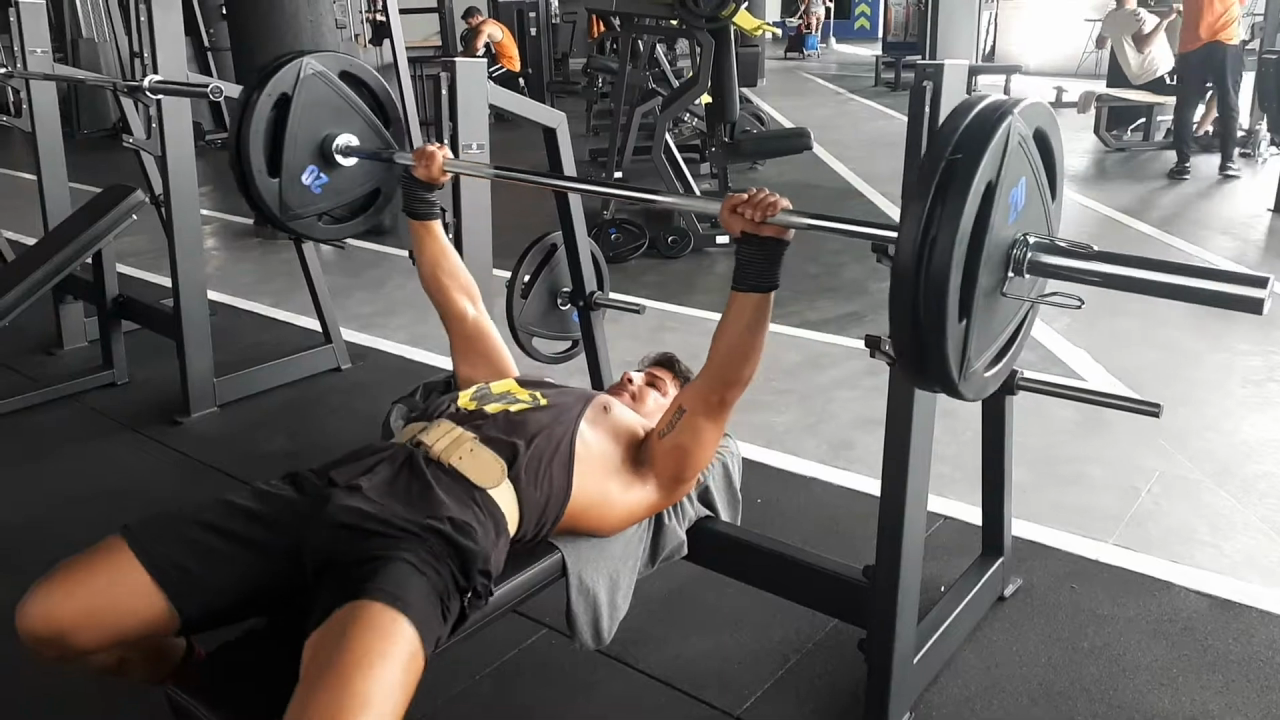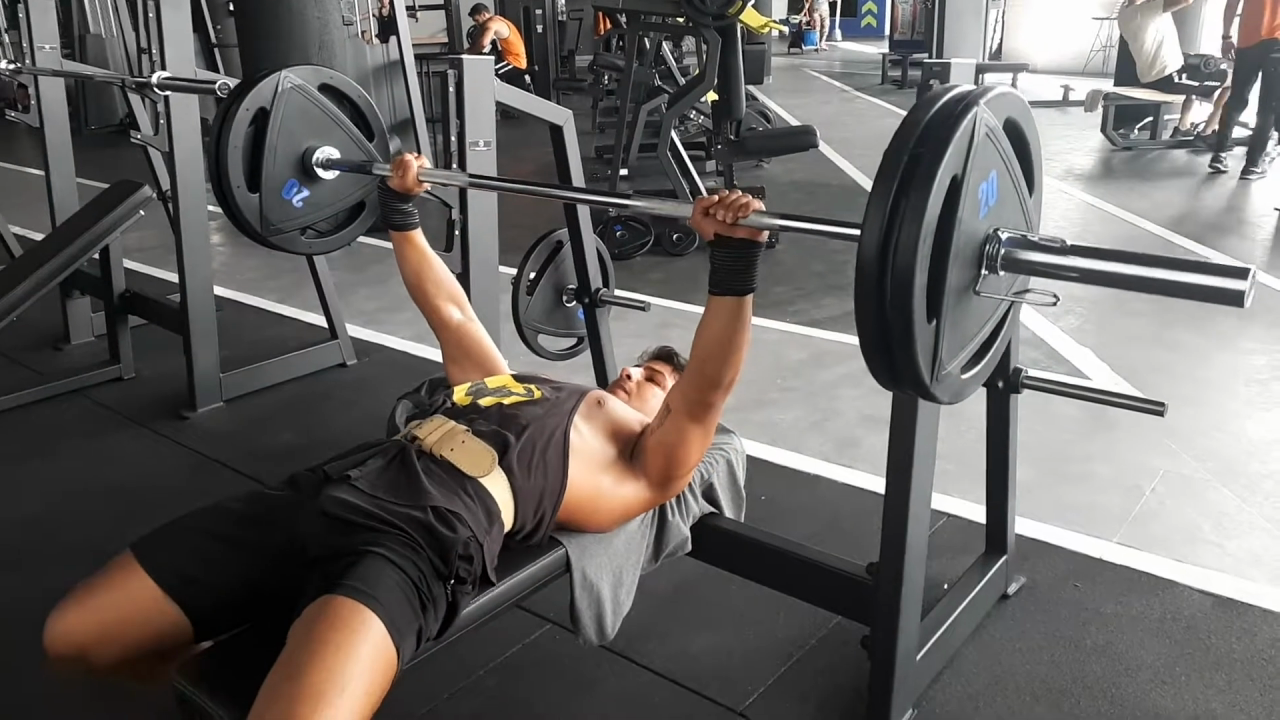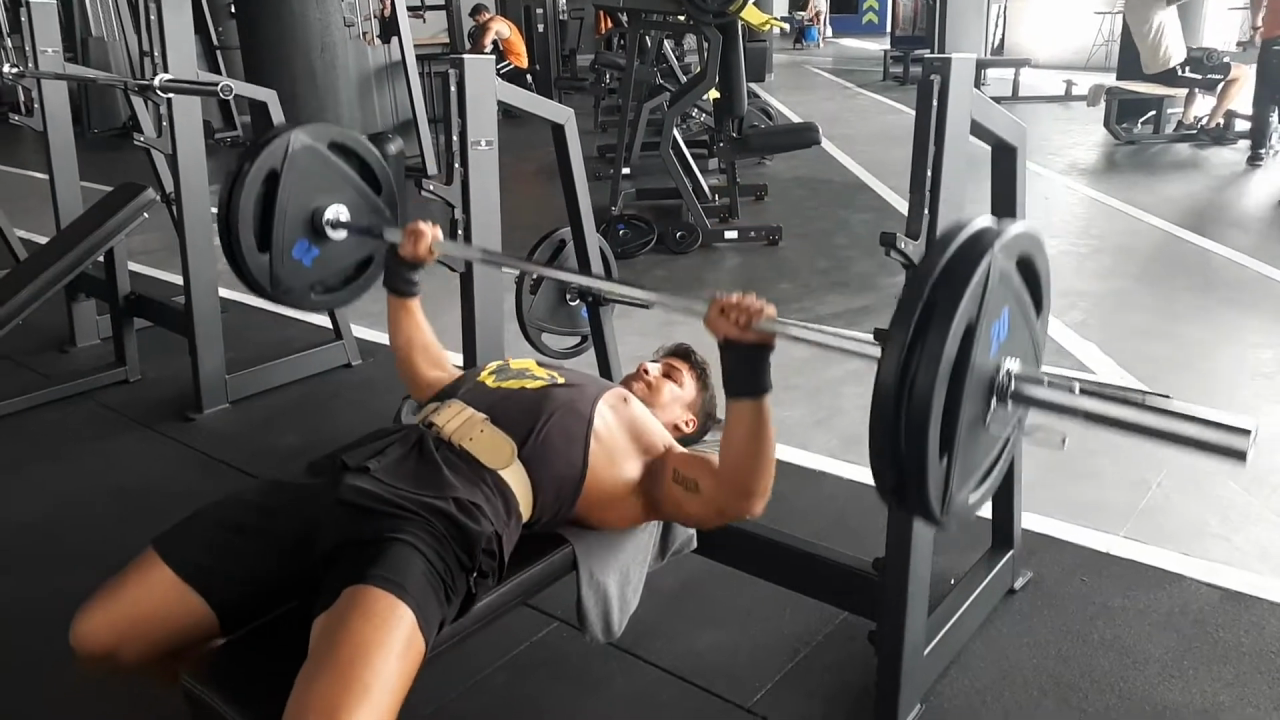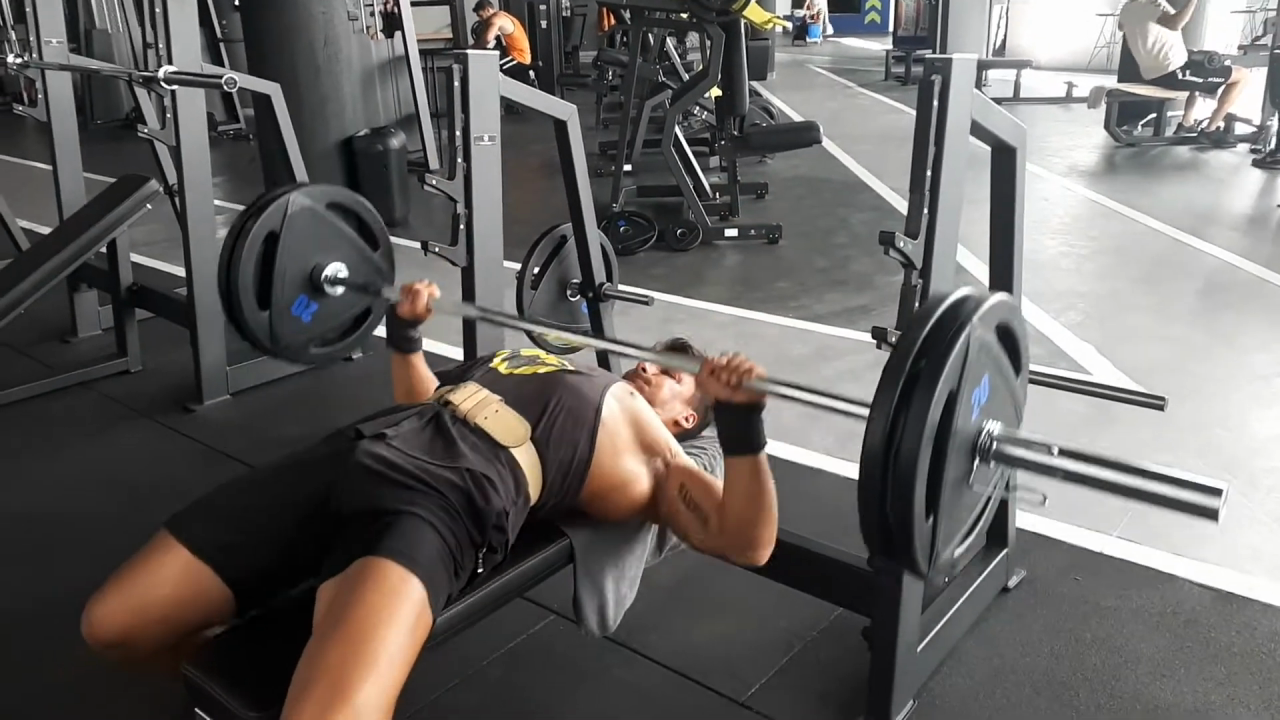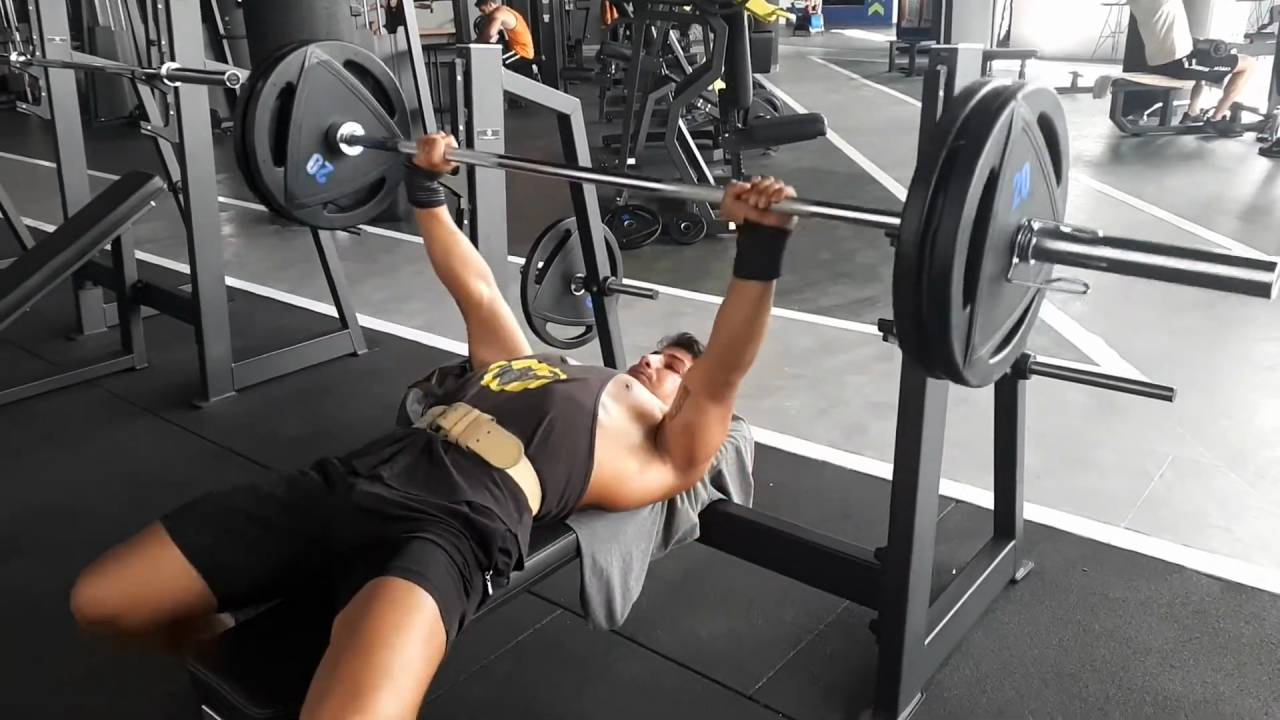
dt=1s
person 1, frame 1
left shoulder: (646, 470)
right shoulder: (521, 389)
left elbow: (722, 389)
right elbow: (464, 310)
left wrist: (758, 259)
right wrist: (421, 199)
left hip: (428, 533)
right hip: (330, 488)
right knee: (47, 620)
person 1, frame 2
left shoulder: (644, 465)
right shoulder: (514, 386)
left elbow: (708, 391)
right elbow: (449, 311)
left wrist: (734, 262)
right wrist: (399, 207)
left hip: (425, 534)
right hip: (333, 488)
right knee: (73, 635)
person 1, frame 3
left shoulder: (654, 457)
right shoulder: (533, 381)
left elbow: (742, 497)
right elbow: (423, 368)
left wrist: (747, 369)
right wrist: (403, 272)
left hip: (440, 523)
right hip: (351, 476)
right knee: (100, 637)
person 1, frame 4
left shoulder: (655, 454)
right shoulder: (558, 381)
left elbow: (748, 542)
left wrist: (741, 421)
right wrist: (404, 331)
left hip: (448, 494)
right knee: (113, 625)
person 1, frame 5
left shoulder: (662, 450)
right shoulder: (532, 371)
left elbow: (725, 371)
right elbow: (477, 291)
left wrist: (759, 248)
right wrist: (426, 187)
left hip: (453, 520)
right hip: (353, 477)
right knee: (100, 600)
